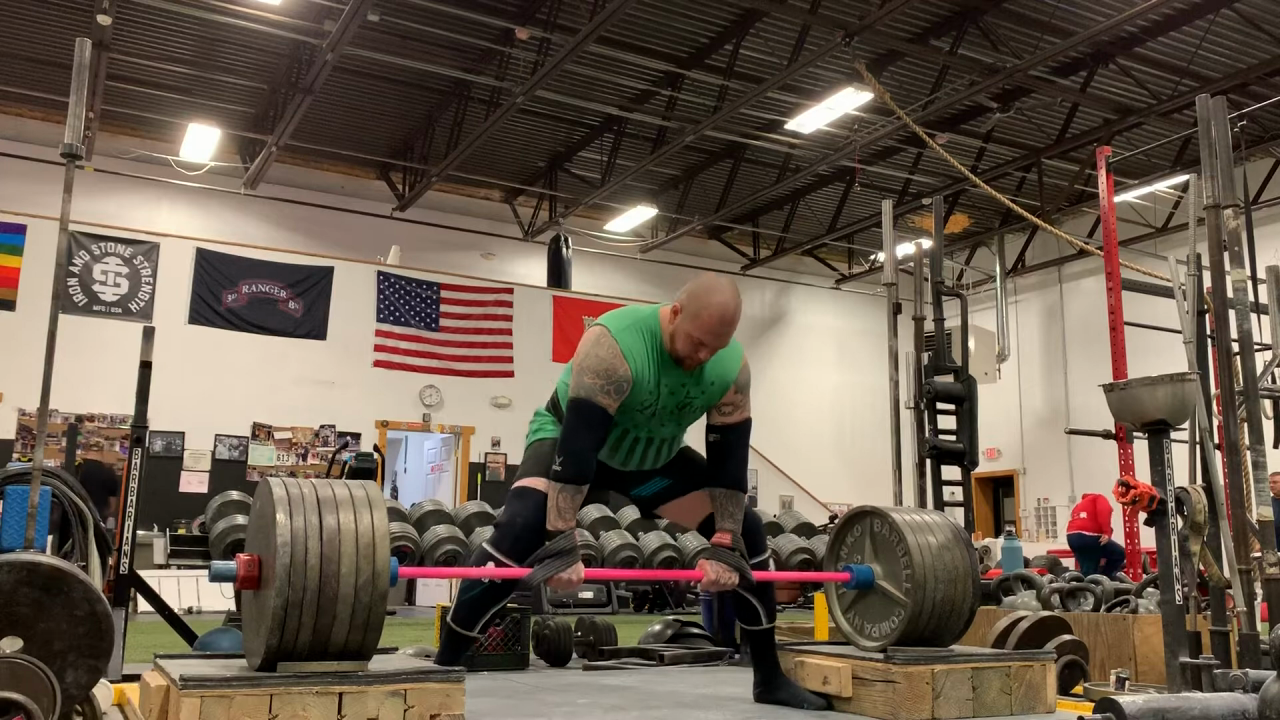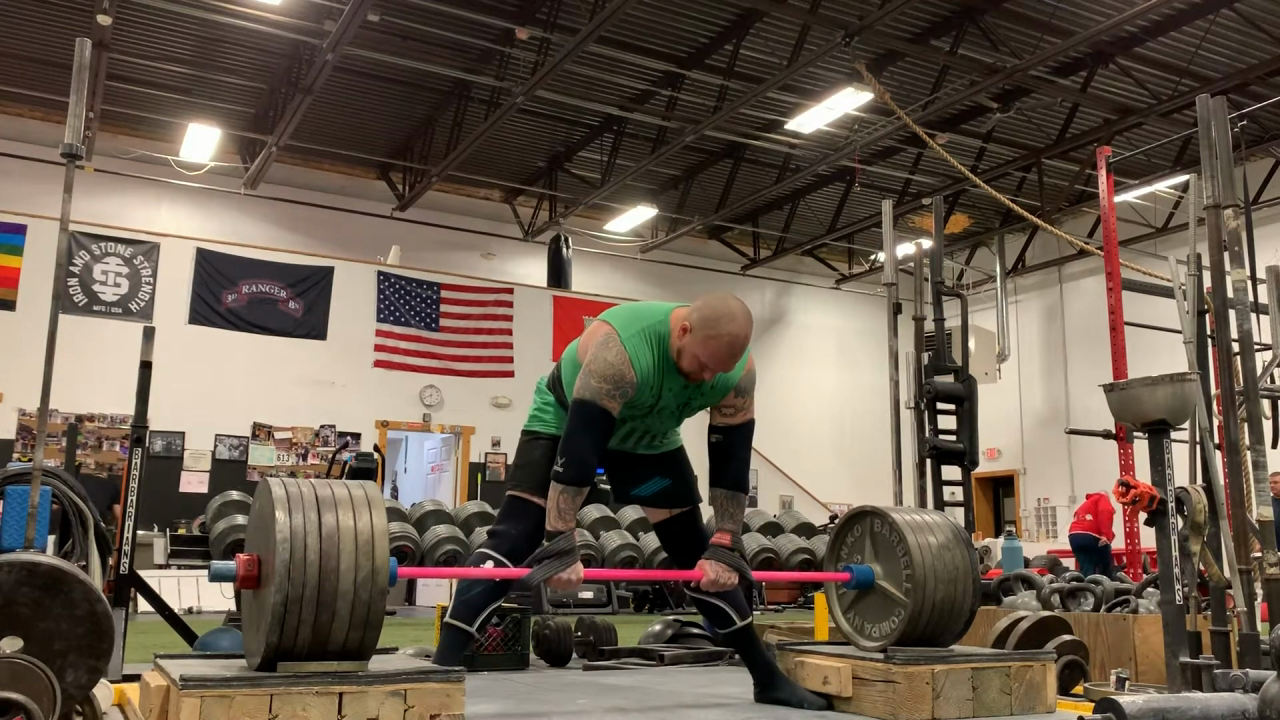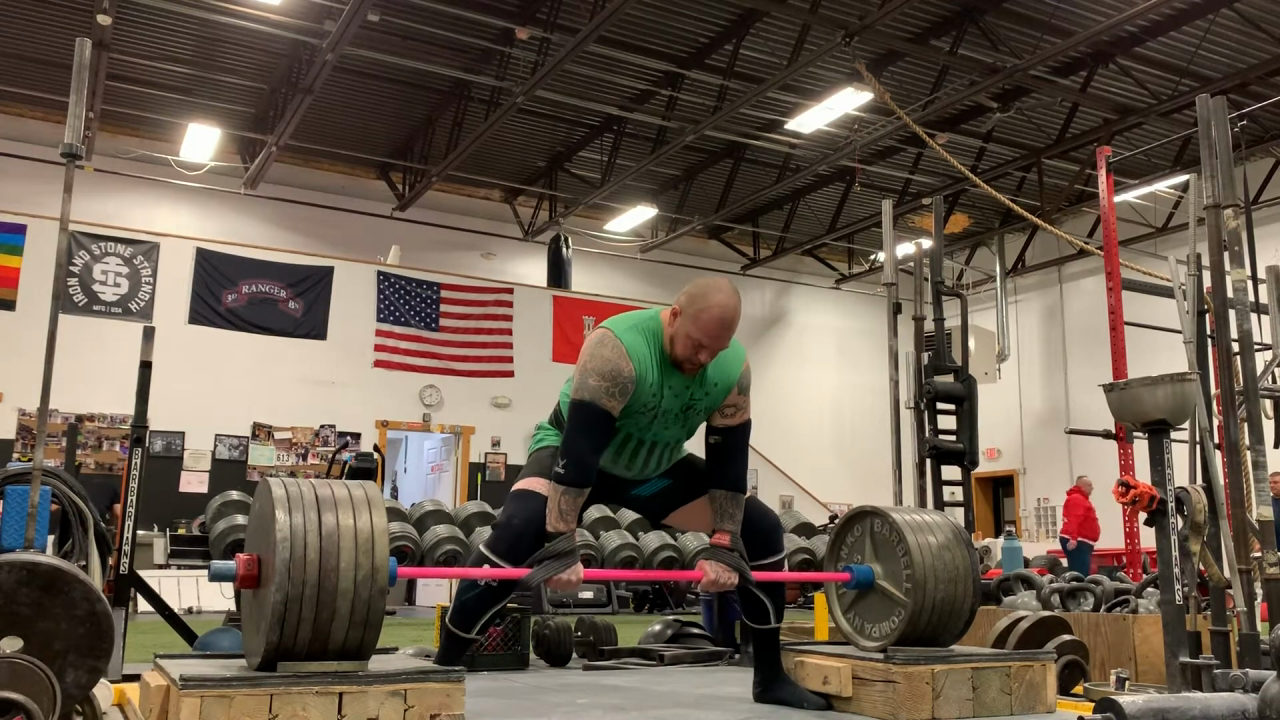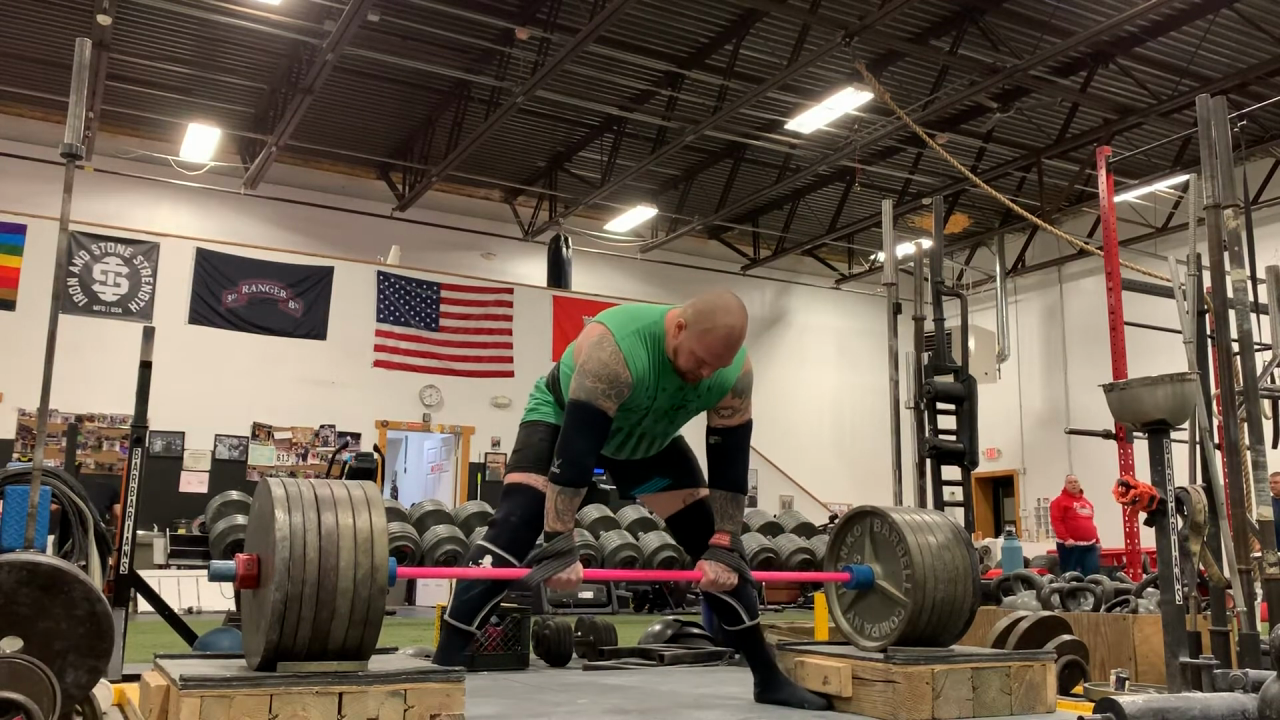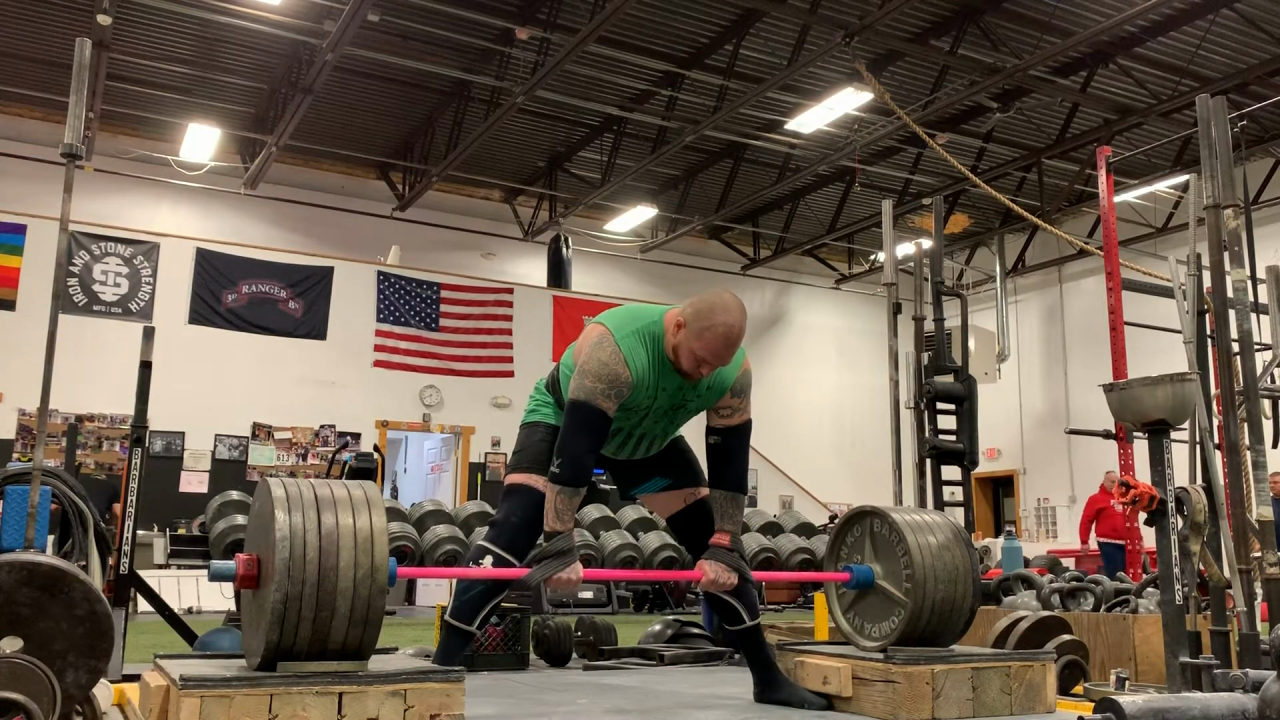
dt=1s
person 1, frame 1
left shoulder: (732, 367)
right shoulder: (614, 344)
left elbow: (729, 457)
right elbow: (578, 445)
left wrist: (726, 546)
right wrist: (561, 543)
left hip: (659, 460)
right hip: (570, 437)
left knee: (746, 533)
right knee: (521, 528)
left ankle: (769, 677)
right ankle: (444, 672)
person 1, frame 2
left shoulder: (737, 369)
right shoulder: (620, 345)
left elbow: (731, 458)
right elbow: (580, 446)
left wrist: (725, 547)
right wrist: (561, 543)
left hip: (650, 437)
right hip: (566, 419)
left knee: (696, 551)
right knee: (515, 537)
left ankle: (768, 678)
right ankle: (442, 672)
person 1, frame 3
left shoulder: (733, 368)
right shoulder: (617, 348)
left elbow: (729, 459)
right elbow: (581, 449)
left wrist: (725, 548)
right wrist: (561, 546)
left hip: (660, 468)
right hip: (574, 445)
left knee: (762, 531)
right knee: (520, 528)
left ankle: (770, 677)
right ankle: (442, 672)
person 1, frame 4
left shoulder: (734, 372)
right shoulder: (615, 346)
left elbow: (730, 461)
right elbow: (576, 448)
left wrist: (723, 548)
right wrist: (559, 545)
left hip: (649, 439)
right hip: (563, 418)
left knee: (714, 543)
right knee: (515, 526)
left ankle: (768, 677)
right ankle: (442, 670)
person 1, frame 5
left shoulder: (733, 372)
right shoulder: (615, 346)
left elbow: (730, 461)
right elbow: (575, 449)
left wrist: (724, 547)
right wrist: (559, 545)
left hip: (649, 440)
right hip: (564, 419)
left knee: (716, 542)
right knee: (516, 527)
left ankle: (768, 677)
right ankle: (443, 669)
